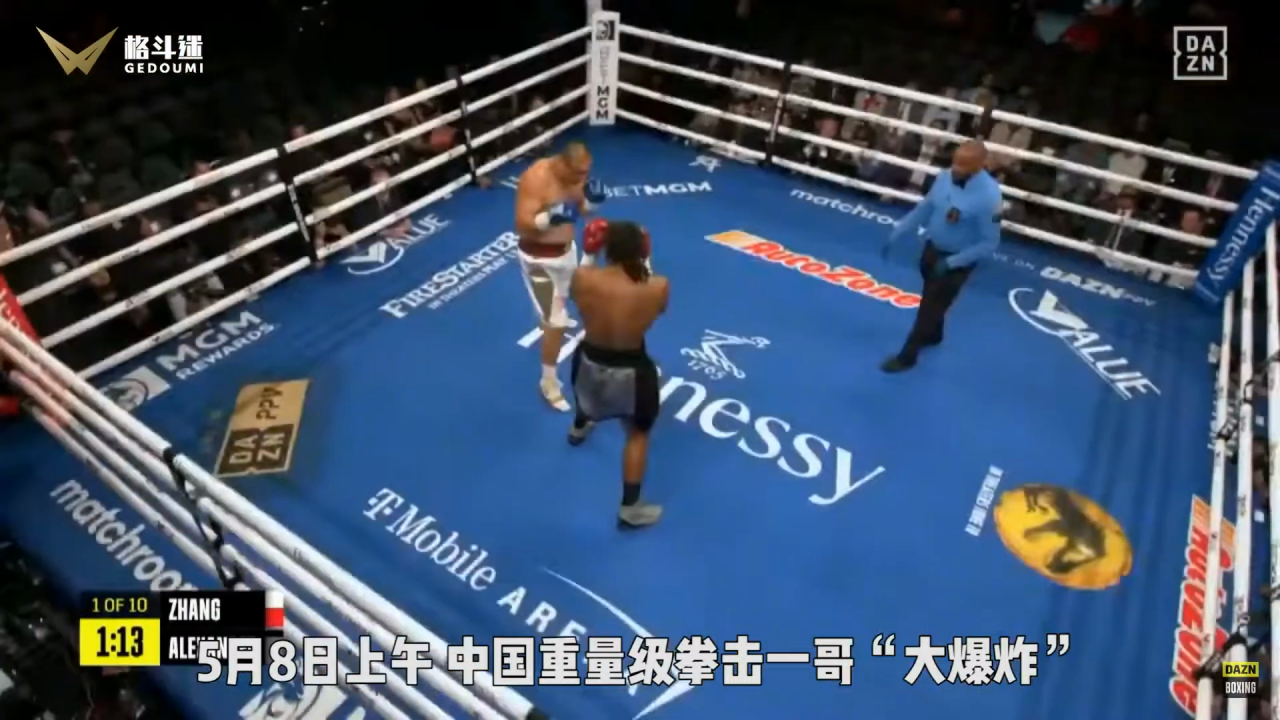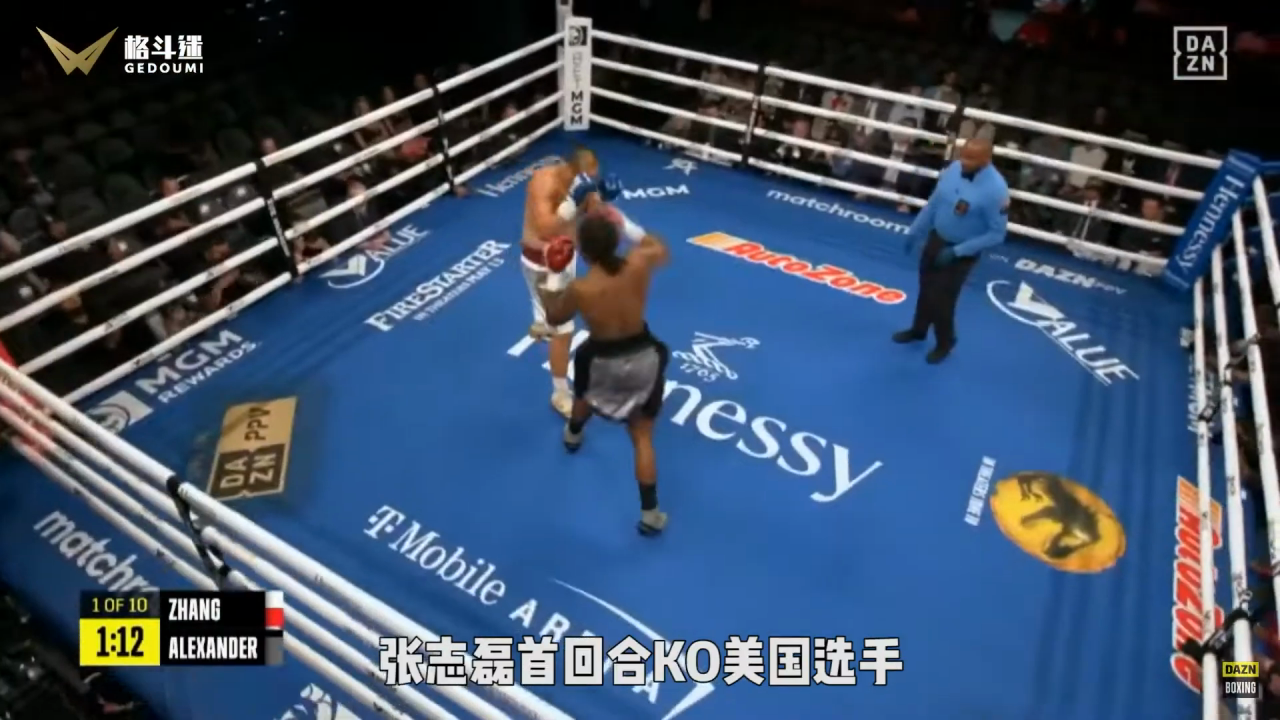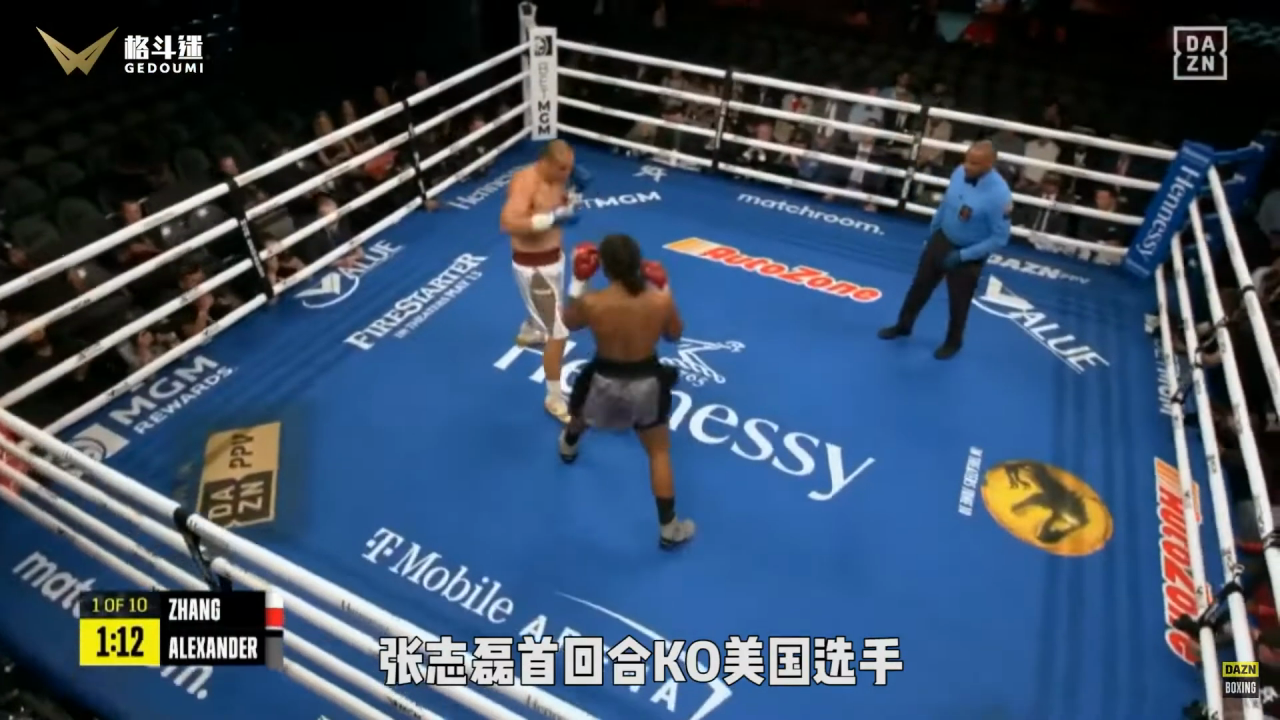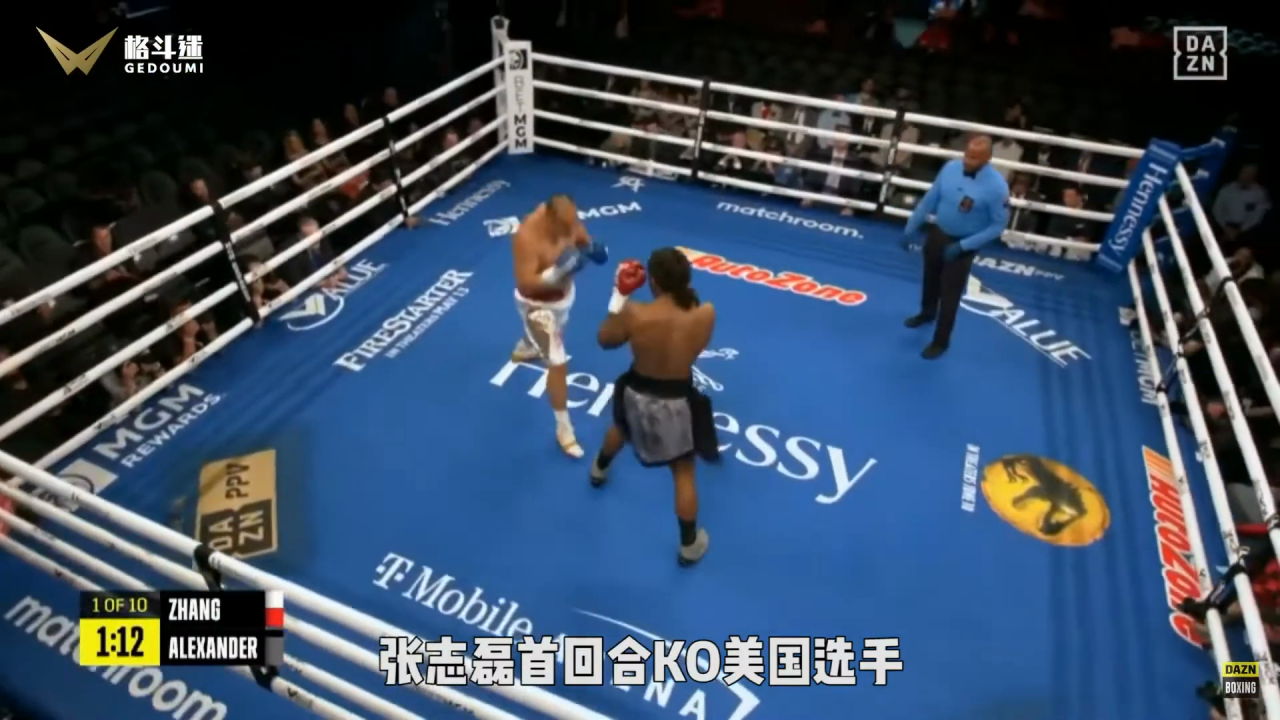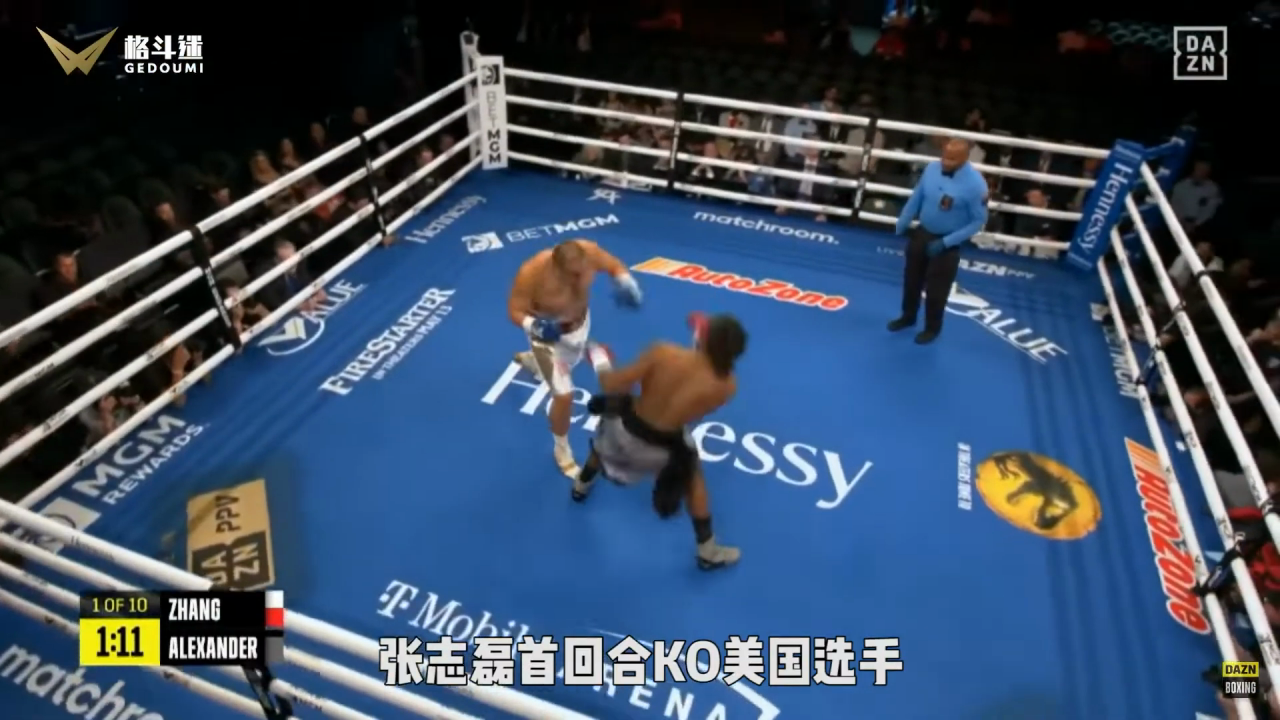
dt=0.4s
person 1, frame 1
left shoulder: (583, 278)
right shoulder: (657, 288)
right wrist: (644, 262)
left hip: (590, 361)
right hip: (629, 371)
left knee: (589, 397)
right knee: (637, 436)
left ankle: (578, 429)
right ankle: (629, 509)
person 1, frame 2
left shoulder: (579, 289)
right shoulder: (636, 264)
left elbow: (555, 317)
right elbow: (661, 250)
right wrist: (624, 224)
left hip: (603, 361)
right hip: (641, 358)
left knee: (587, 395)
right knee: (642, 438)
left ankle: (573, 435)
right ankle: (650, 514)
person 1, frame 3
left shoulder: (592, 303)
right shoulder: (661, 301)
left elbow: (570, 322)
right elbow: (674, 335)
left wrist: (577, 281)
left hip: (605, 380)
right hip: (646, 382)
left knee: (583, 408)
right knee: (659, 454)
left ankle: (568, 445)
right ankle: (669, 529)
person 1, frame 4
left shoulder: (635, 314)
right shoulder: (705, 315)
left elbow: (605, 340)
left wrist: (619, 294)
right wrist: (690, 302)
left hip: (637, 395)
right hip: (677, 404)
left knee: (621, 427)
right knee: (683, 474)
left ankle: (599, 469)
right ankle: (689, 545)
person 1, frame 5
left shoulder: (664, 354)
right shoulder: (727, 387)
left elbow: (612, 387)
left wrist: (599, 361)
right wrist: (702, 341)
left hip: (625, 434)
right hip: (662, 451)
right knee: (693, 474)
left ankle: (582, 483)
right ankle: (707, 549)
person 2, frame 1
left shoulder: (576, 174)
right shoulder: (536, 178)
left elbow: (580, 210)
right elbow: (523, 223)
left wrist: (590, 199)
right wrist: (550, 217)
left hip: (566, 248)
right hip: (539, 257)
left knee: (565, 291)
right knee: (558, 324)
left ankle: (547, 318)
right ankle: (549, 383)
person 2, frame 2
left shoulder: (581, 180)
right shoulder: (545, 184)
right elbow: (546, 231)
left wrist: (605, 195)
right wrist: (573, 200)
right hip: (541, 262)
right knee: (564, 330)
left ankle: (541, 326)
right ankle: (561, 396)
person 2, frame 3
left shoulder: (556, 178)
right shoulder: (525, 182)
left elbow: (566, 209)
right elbow: (510, 223)
left wrist: (572, 192)
right wrist: (554, 217)
left hip: (552, 257)
right hip: (533, 266)
left knee: (544, 306)
right knee: (558, 334)
left ankle: (529, 333)
right ankle: (554, 399)
person 2, frame 4
left shoulder: (567, 218)
right shoulder: (528, 236)
left elbow: (581, 237)
right elbow: (527, 283)
left wrist: (591, 248)
right wrist: (558, 271)
left hip: (563, 291)
right hip: (537, 300)
left knee: (553, 331)
right knee: (558, 363)
left ankle: (524, 349)
right ankle: (564, 430)
person 2, frame 5
left shoulder: (587, 252)
right shoulder: (531, 274)
left elbow: (615, 267)
right elbow: (514, 311)
left wrist: (628, 286)
right wrist: (535, 327)
left hip: (579, 324)
right hip: (545, 331)
left knee: (567, 362)
right knee: (563, 393)
left ankle: (529, 359)
right ankle: (561, 450)
person 3, frame 1
left shoulder: (988, 197)
right shoulder: (946, 177)
left elbow: (989, 243)
right elbow: (924, 208)
left wrist: (951, 263)
right wrist: (895, 235)
left hip: (957, 261)
right hip: (933, 249)
left knee: (930, 306)
right knee: (930, 298)
left ankle: (907, 356)
right ankle: (932, 335)
person 3, frame 2
left shoulder: (995, 190)
right shoulder: (954, 169)
left elbow: (997, 234)
left wrist: (957, 251)
right wrist: (915, 231)
left hip: (963, 253)
right hip: (936, 239)
left knee: (940, 298)
right knee: (927, 289)
left ankle: (945, 342)
right ankle: (919, 329)
person 3, frame 3
left shoulder: (999, 195)
right shoulder: (960, 173)
left elbow: (1000, 238)
left wrist: (962, 255)
right wrist: (934, 230)
left hip: (969, 253)
right hip: (942, 239)
left knee: (959, 300)
right knee: (921, 283)
left ankle: (953, 342)
right ankle: (903, 325)
person 3, frame 4
left shoulder: (996, 186)
right shoulder: (951, 167)
left elbow: (998, 225)
right elbow: (929, 199)
left wrist: (963, 246)
right wrist: (910, 229)
left hip: (963, 244)
right hip: (937, 234)
left knee: (949, 293)
right knee: (930, 279)
left ankle: (940, 341)
right ankle: (928, 312)
person 3, frame 5
left shoulder: (975, 184)
right shoulder: (932, 169)
left elbow: (978, 222)
right elbow: (915, 200)
left wrist: (946, 242)
right wrist: (900, 228)
left hip: (947, 242)
right hip: (921, 233)
left knee: (936, 287)
right knee: (912, 279)
left ankle: (932, 327)
right ankle: (908, 316)
